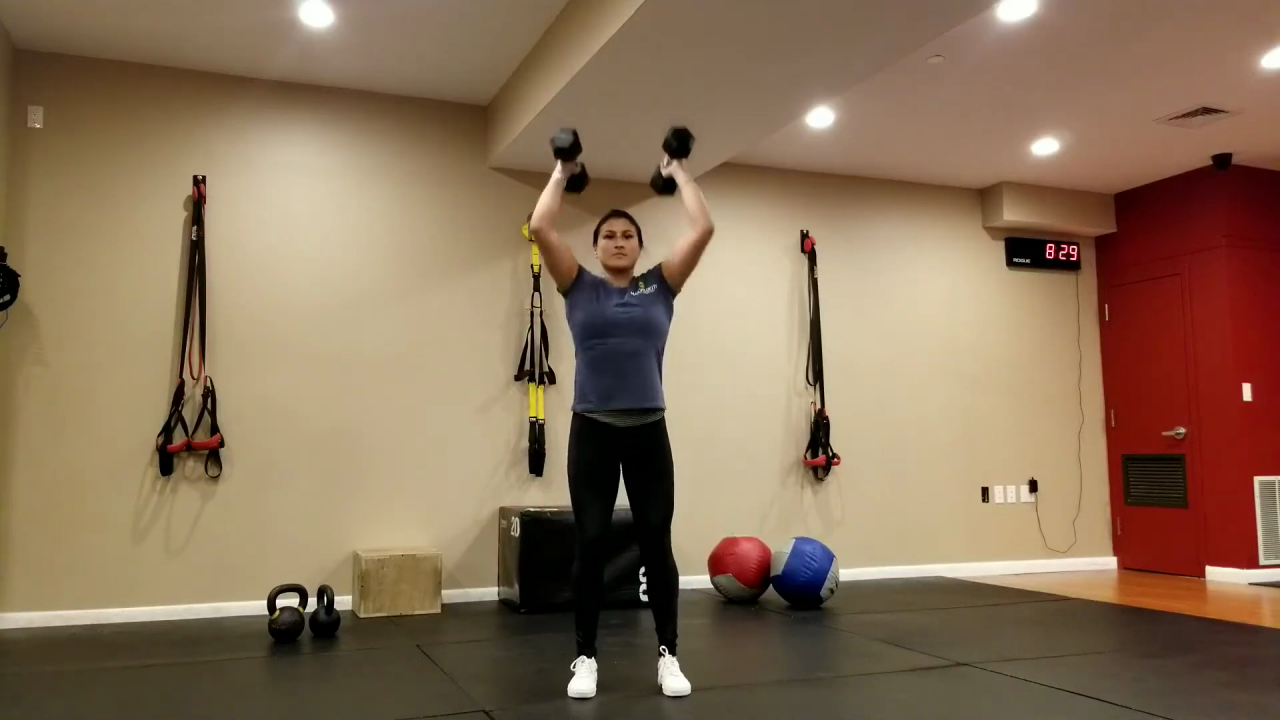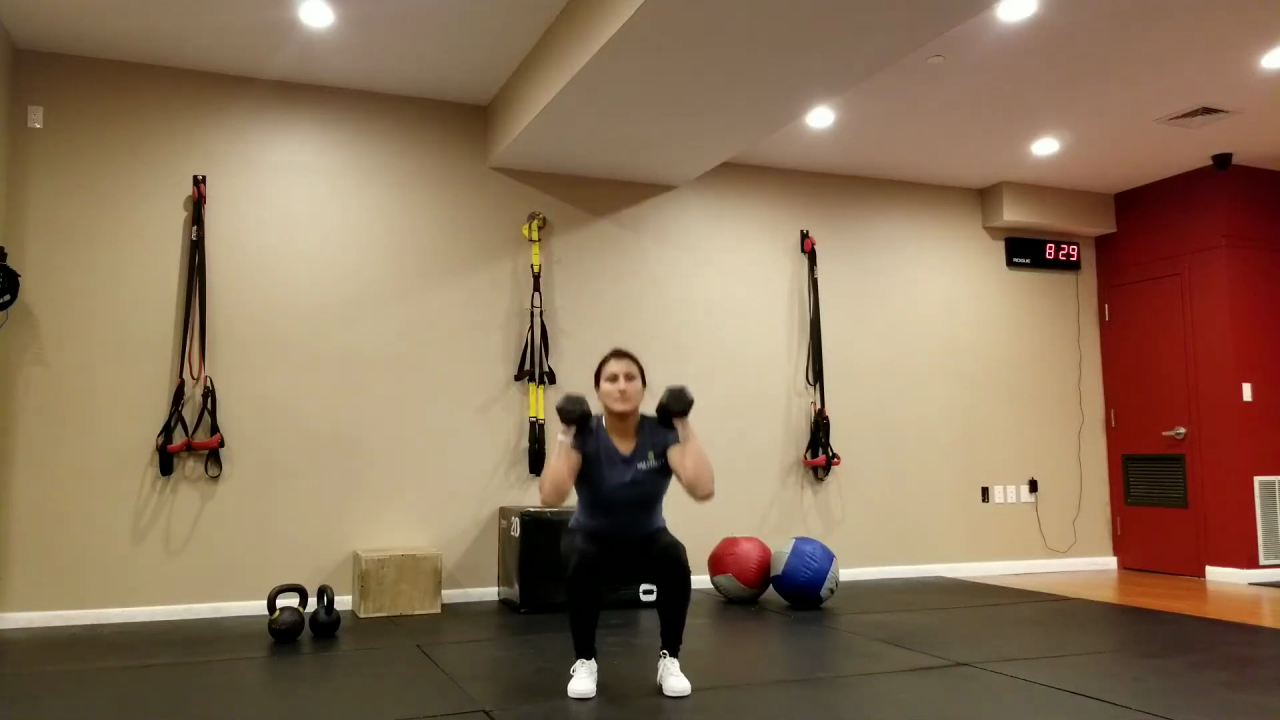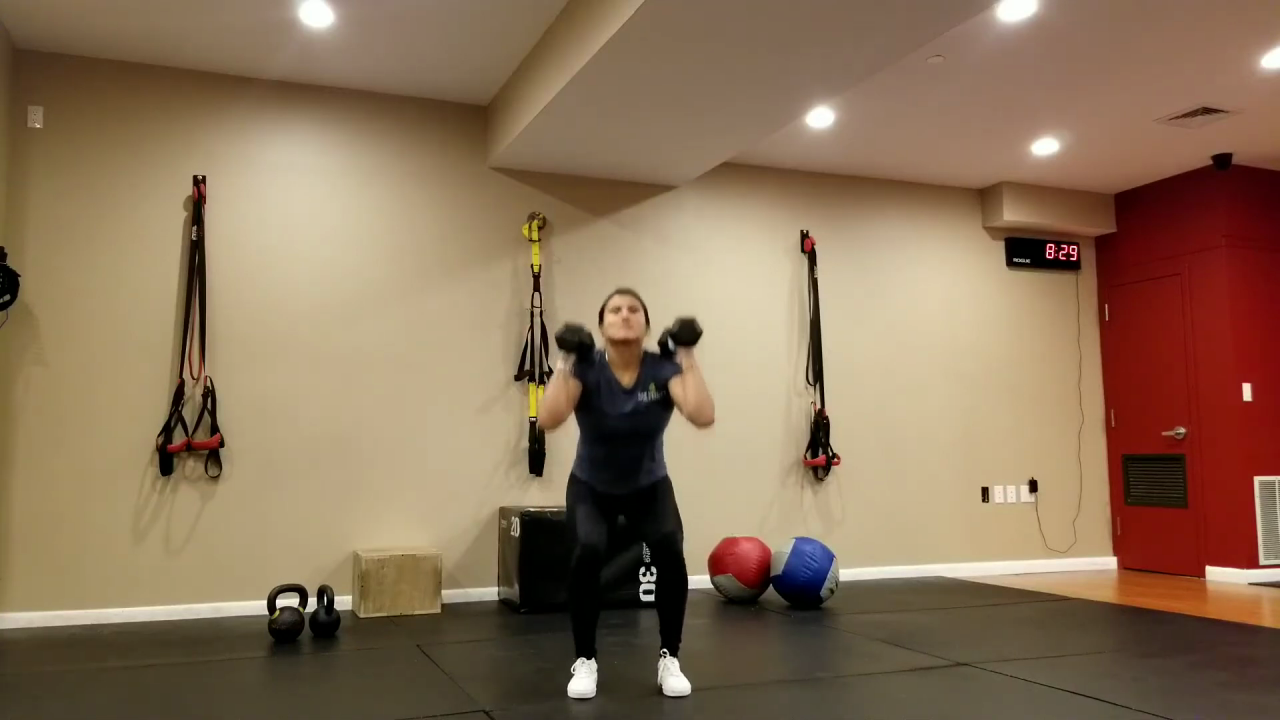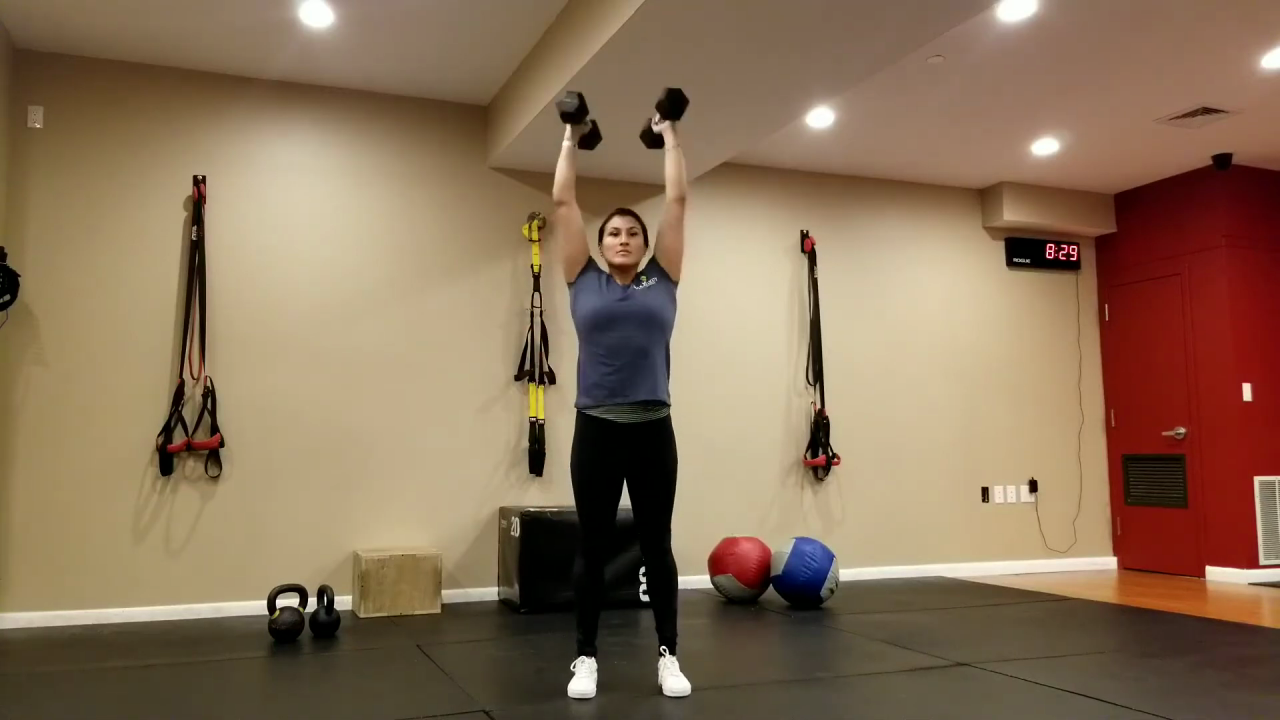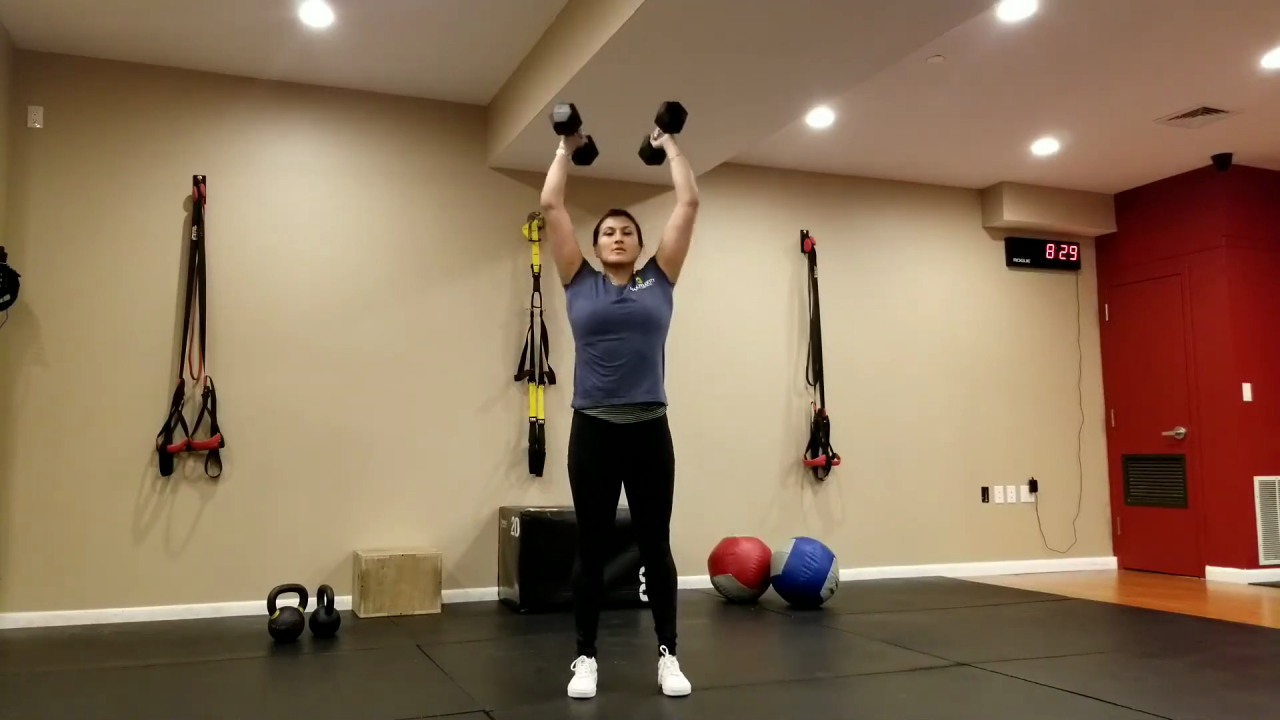
dt=0.5s
person 1, frame 1
left shoulder: (659, 286)
right shoulder: (580, 287)
left elbow: (703, 229)
right elbow: (540, 229)
left wrist: (679, 175)
right wrist: (560, 175)
left hip: (648, 430)
right hip: (592, 430)
left knee: (656, 543)
right knee: (591, 544)
left ankle: (668, 655)
right ankle: (585, 658)
person 1, frame 2
left shoulder: (662, 435)
right shoulder: (584, 437)
left elbow: (703, 489)
right elbow: (550, 496)
left wrist: (685, 429)
right wrist: (565, 434)
left hip: (645, 542)
right hip: (593, 540)
left knee: (674, 560)
right knee: (581, 562)
left ankle: (669, 659)
right ankle: (584, 662)
person 1, frame 3
left shoulder: (664, 368)
right shoulder: (587, 369)
left elbow: (704, 416)
right elbow: (547, 420)
left wrist: (687, 359)
right wrist: (566, 362)
left hip: (649, 487)
right hip: (592, 487)
left knee: (670, 552)
right knee: (588, 552)
left ankle: (669, 658)
right ankle: (585, 660)
person 1, frame 4
left shoulder: (662, 281)
right shoulder: (584, 281)
left elbow: (677, 198)
right elbow: (563, 202)
left wrist: (670, 139)
right wrist: (570, 142)
left hip: (653, 429)
right hip: (597, 429)
left knee: (657, 545)
right knee: (593, 546)
left ankle: (668, 656)
right ankle: (585, 658)
person 1, frame 5
left shoulder: (658, 280)
right shoulder: (580, 283)
left elbow: (688, 202)
right elbow: (551, 206)
left wrist: (669, 146)
right wrist: (565, 150)
left hip: (649, 429)
right hip: (594, 429)
left knee: (655, 545)
right knee: (591, 547)
left ankle: (667, 654)
right ankle: (585, 657)
